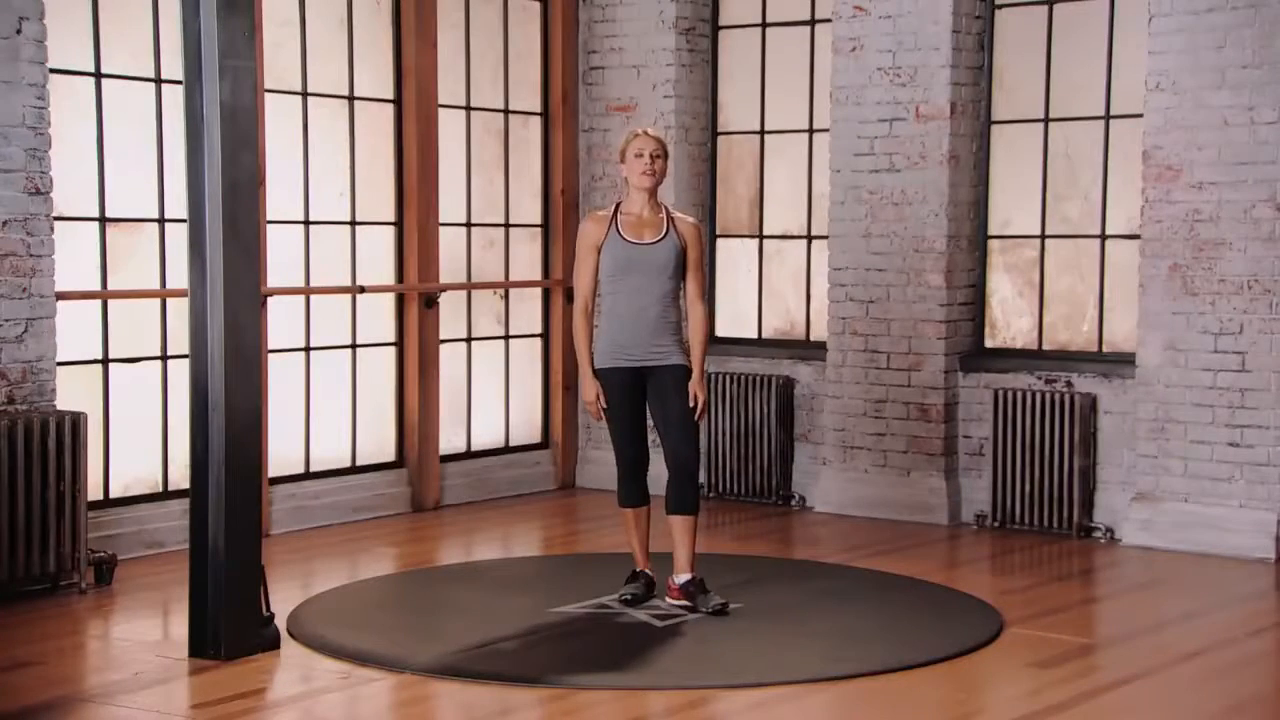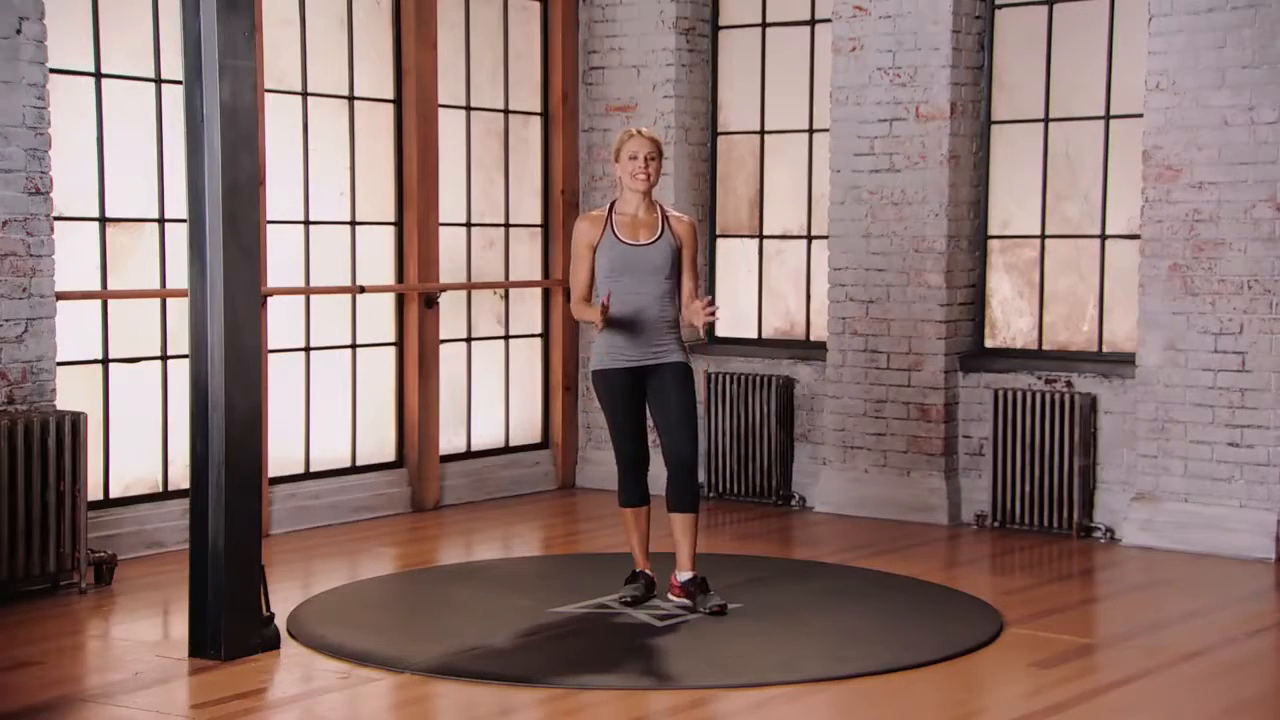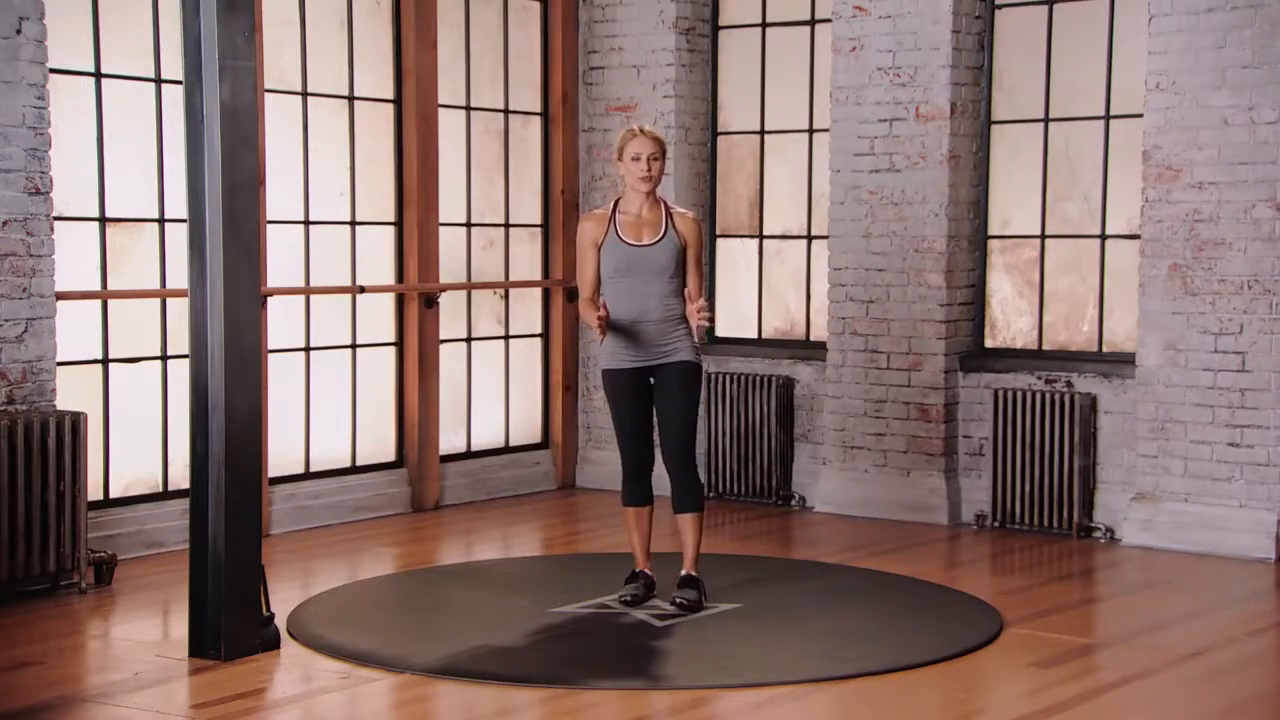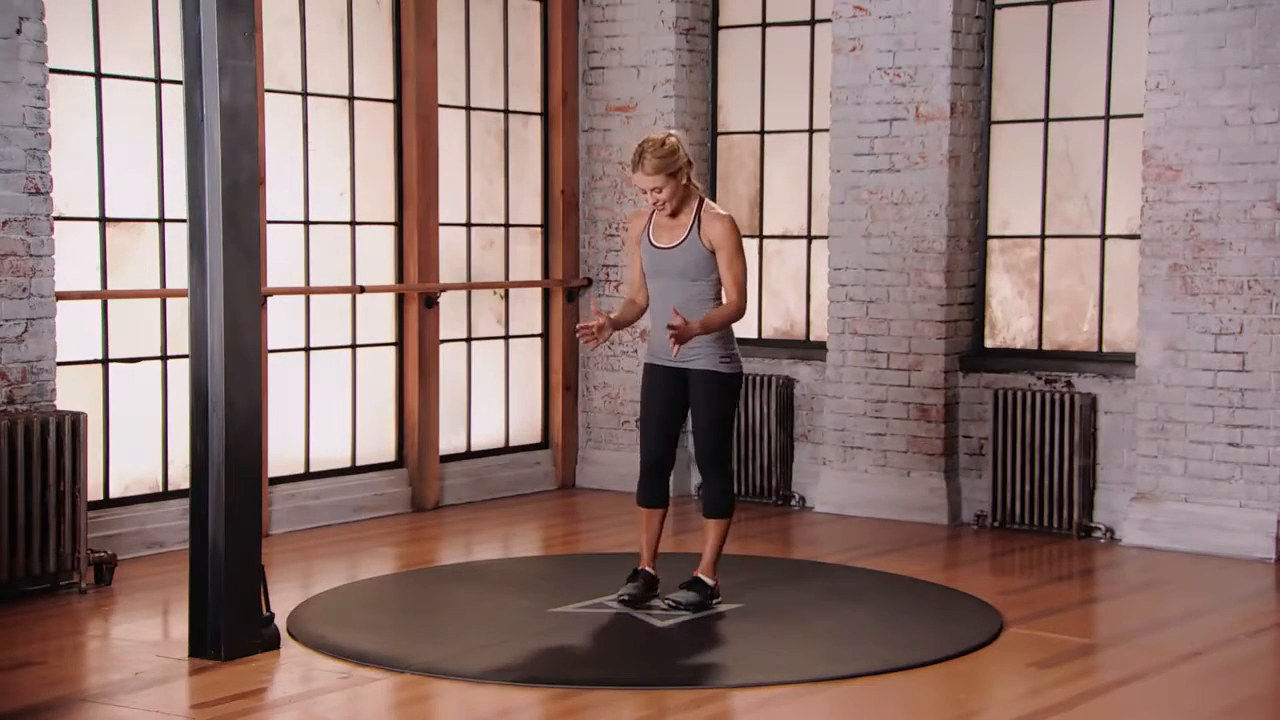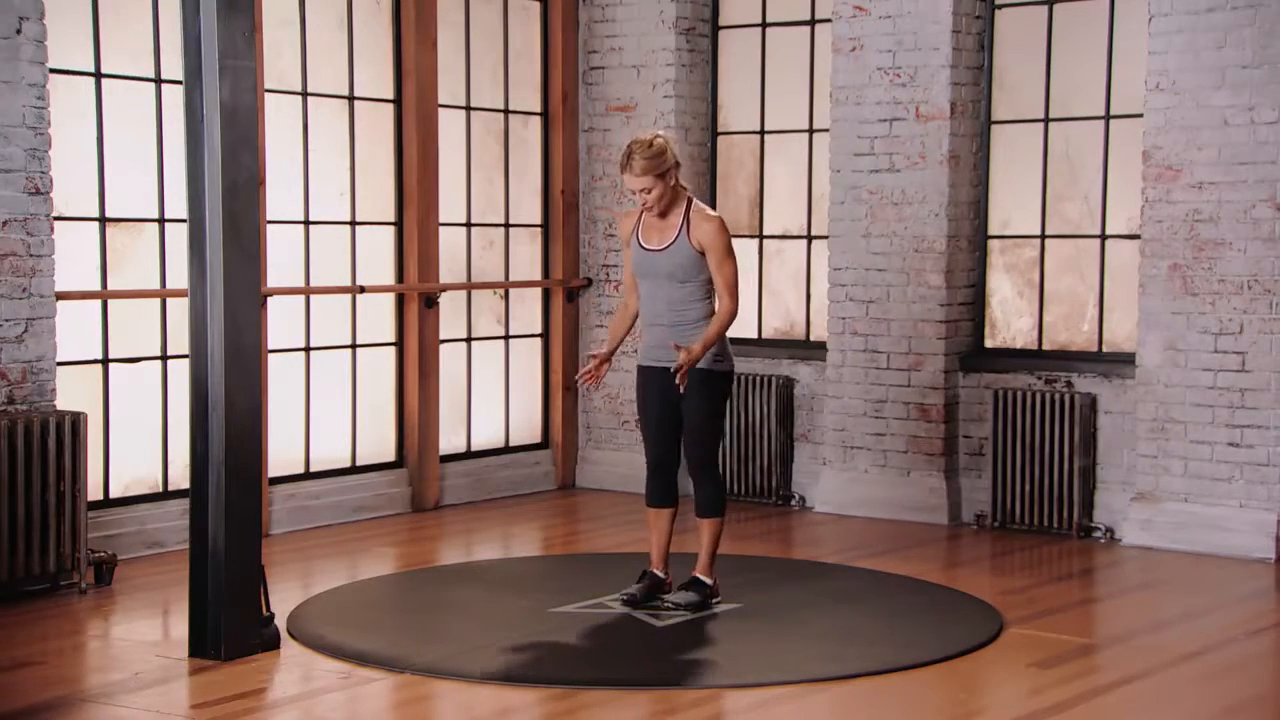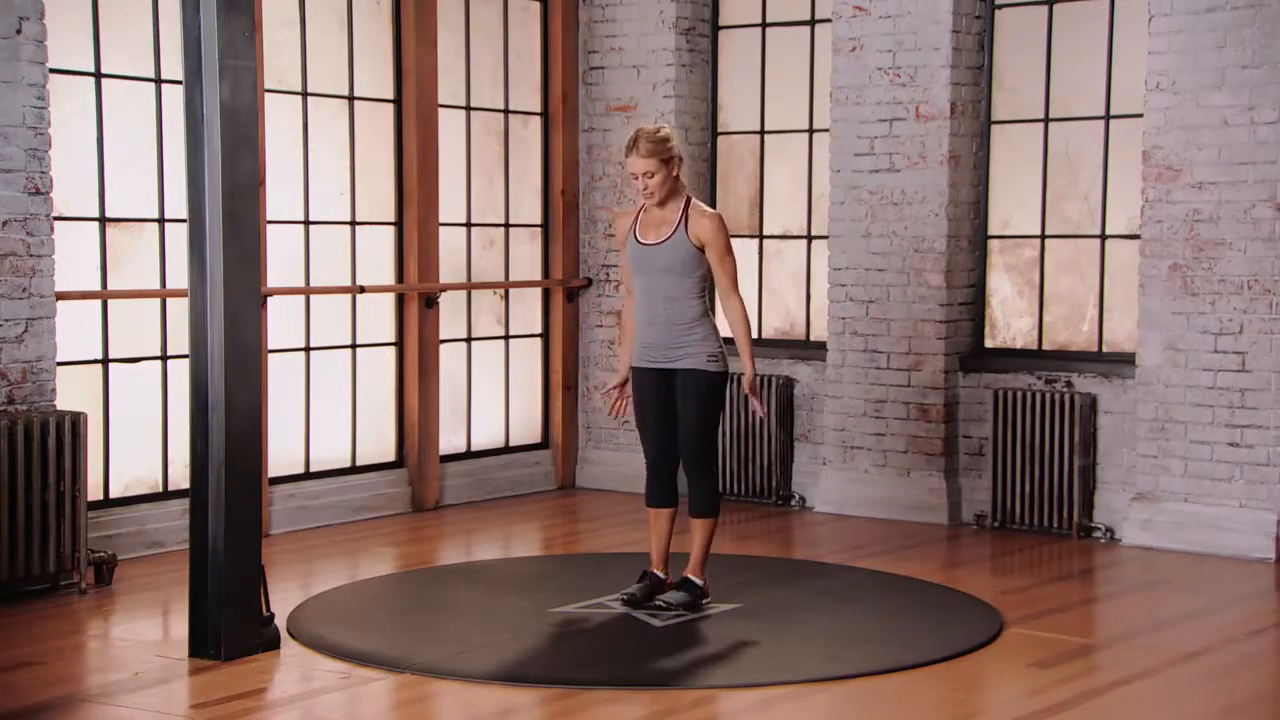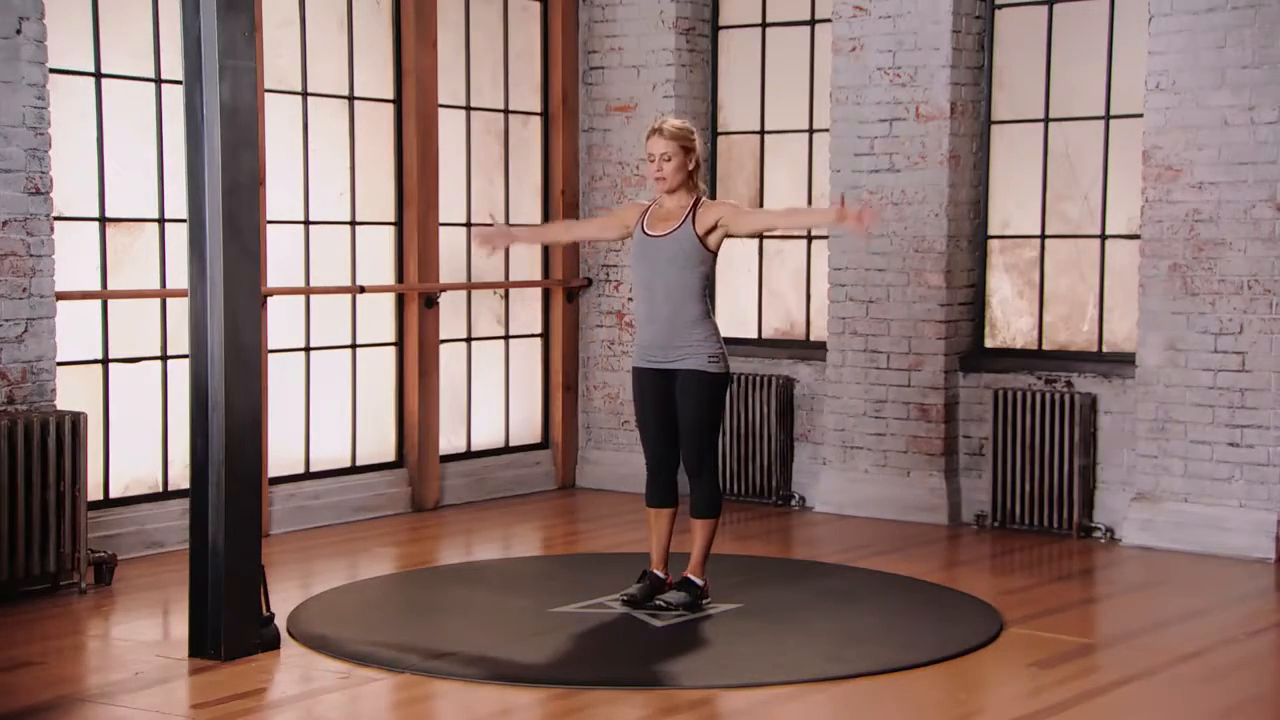
dt=0.7s
person 1, frame 1
left shoulder: (685, 229)
right shoulder: (597, 226)
left elbow: (696, 305)
right elbow: (582, 305)
left wrist: (698, 373)
right wrist: (586, 373)
left hip: (669, 362)
right hip: (615, 363)
left knee: (684, 461)
right knee: (631, 465)
left ankle: (684, 579)
right ankle: (641, 570)
person 1, frame 2
left shoulder: (680, 227)
right shoulder: (591, 226)
left elbow: (687, 298)
right elbow: (577, 302)
left wrist: (696, 313)
right wrist: (596, 315)
left hip: (668, 359)
right hip: (615, 361)
left knee: (683, 457)
right knee: (631, 463)
left ankle: (686, 577)
right ankle: (641, 570)
person 1, frame 3
left shoulder: (684, 224)
right shoulder: (595, 225)
left elbow: (695, 295)
right elbow: (586, 298)
left wrist: (697, 314)
right wrist: (597, 319)
left hip: (677, 356)
right hip: (622, 359)
left knee: (680, 459)
right knee: (635, 463)
left ankle: (690, 572)
right ankle: (642, 570)
person 1, frame 4
left shoulder: (717, 224)
right shoulder: (638, 226)
left elbow: (736, 303)
right elbow: (639, 296)
left wrist: (696, 328)
right wrist: (613, 322)
left hip: (712, 362)
right hip: (661, 362)
left knee: (712, 465)
right knee: (653, 461)
left ankle: (706, 577)
right ankle: (646, 569)
person 1, frame 5
left shoulder: (707, 225)
right shoulder: (630, 226)
left elbow: (727, 302)
left wrist: (698, 351)
right wrist: (608, 350)
left hip: (704, 363)
right hip: (653, 362)
left knee: (701, 465)
right knee: (659, 464)
left ankle: (704, 577)
right ankle: (656, 571)
person 1, frame 6
left shoulder: (704, 222)
right shoulder: (627, 224)
left elbow: (730, 298)
left wrist: (748, 367)
right wrist: (624, 370)
left hip: (696, 362)
right hip: (650, 363)
left knee: (698, 465)
right knee: (658, 466)
left ankle: (695, 577)
right ankle: (657, 571)
person 1, frame 7
left shoulder: (710, 215)
right shoulder: (636, 215)
left elbow: (772, 217)
right elbow: (572, 230)
left wrist: (831, 216)
right wrist: (511, 234)
left hip: (698, 362)
right hip: (649, 361)
left knee: (698, 465)
right knee: (658, 465)
left ankle: (696, 577)
right ankle: (656, 571)
